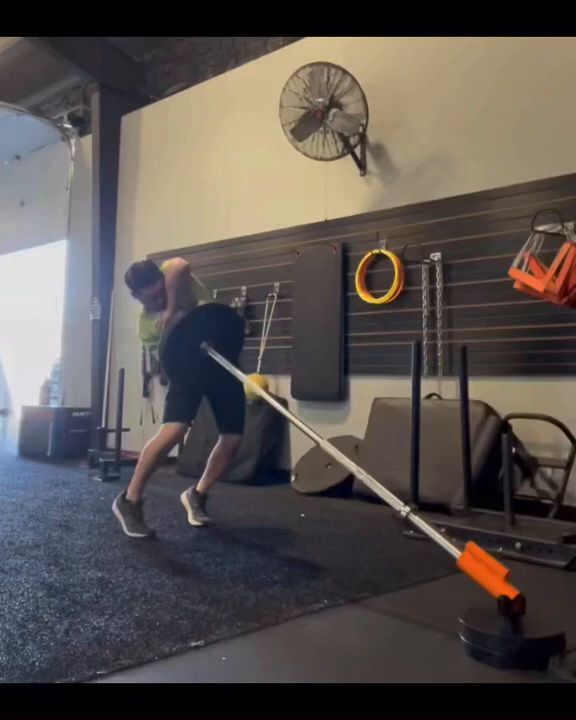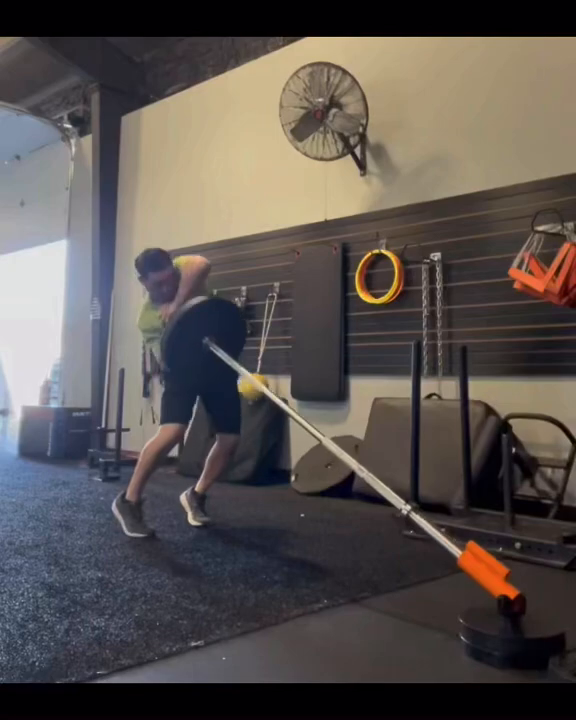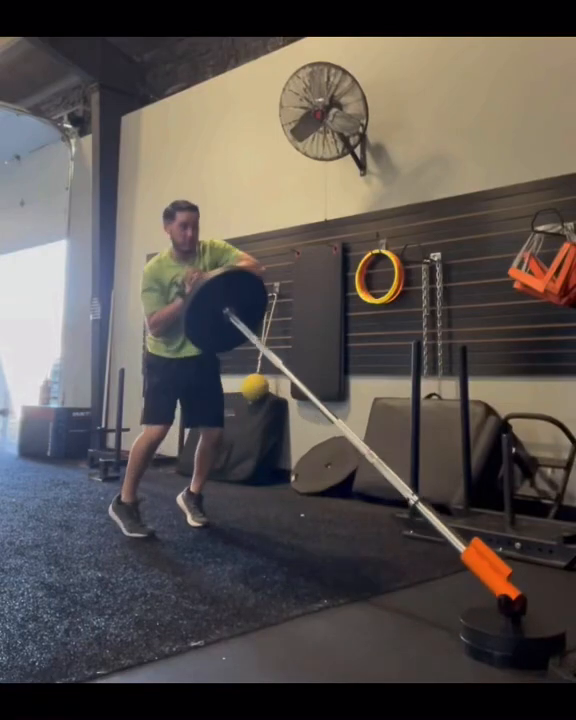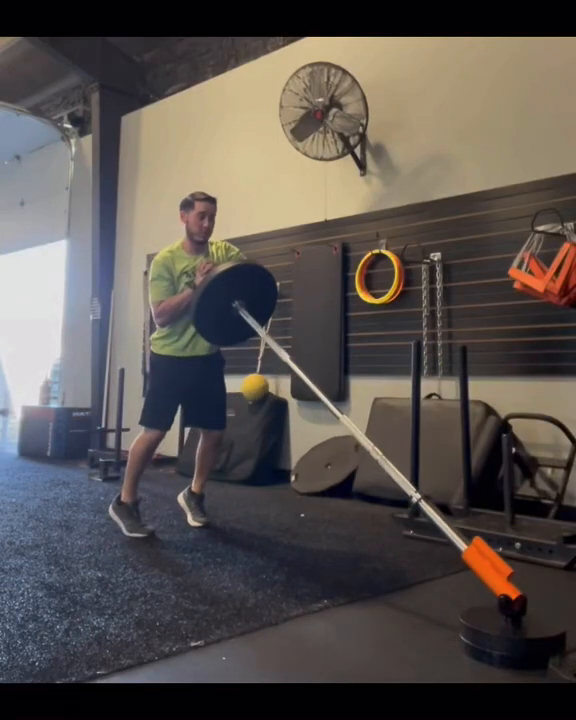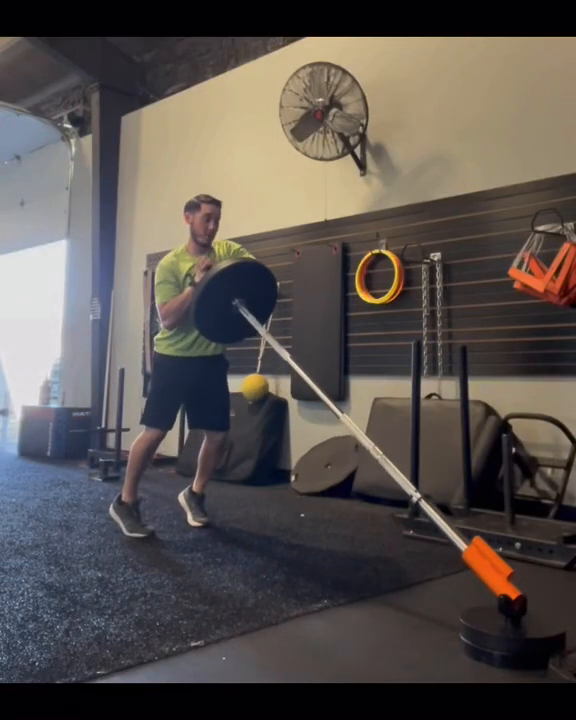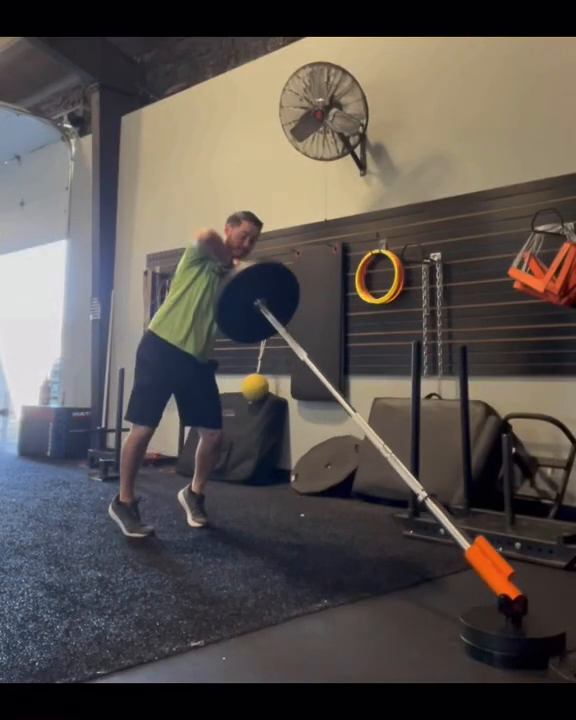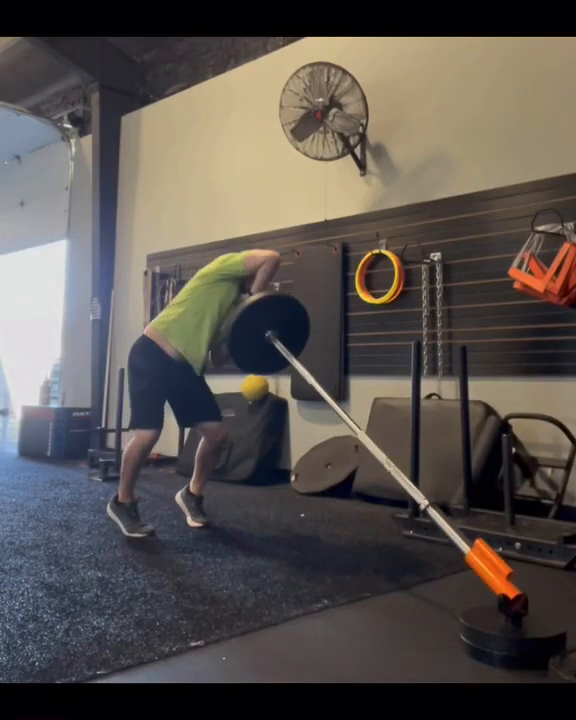
dt=0.4s
person 1, frame 1
left shoulder: (170, 273)
right shoulder: (147, 326)
left elbow: (181, 267)
right elbow: (170, 364)
left wrist: (171, 311)
right hip: (188, 368)
left knee: (233, 438)
right knee: (173, 431)
left ankle: (197, 495)
right ankle: (129, 501)
person 1, frame 2
left shoulder: (184, 270)
right shoulder: (148, 319)
left elbow: (201, 265)
left wrist: (177, 305)
right wrist: (179, 333)
left hip: (218, 364)
right hip: (185, 369)
left knee: (229, 439)
right knee: (172, 432)
left ankle: (196, 495)
right ankle: (128, 502)
person 1, frame 3
left shoulder: (213, 250)
right shoulder: (155, 270)
left elbow: (255, 268)
right elbow: (154, 325)
right wrist: (184, 298)
left hip: (203, 356)
right hip: (165, 358)
left knee: (213, 432)
right knee: (156, 429)
left ankle: (193, 495)
right ankle: (124, 503)
person 1, frame 4
left shoulder: (225, 252)
right shoulder: (165, 260)
right elbow: (160, 315)
right wrist: (195, 287)
left hip: (208, 358)
right hip: (170, 358)
left knee: (214, 432)
right knee: (153, 432)
left ankle: (193, 495)
right ankle: (124, 502)
person 1, frame 5
left shoulder: (230, 251)
right shoulder: (171, 264)
right elbow: (168, 317)
right wrist: (196, 284)
left hip: (211, 359)
right hip: (173, 358)
left knee: (218, 434)
right knee: (155, 431)
left ankle: (194, 495)
right ankle: (125, 502)
person 1, frame 6
right shoulder: (200, 254)
right elbow: (206, 235)
right wrist: (227, 262)
left hip: (196, 359)
right hip: (161, 349)
left knee: (213, 433)
right knee: (143, 428)
left ankle: (194, 494)
right ankle: (124, 502)
person 1, frame 7
left shoulder: (233, 305)
right shoulder: (225, 267)
left elbow: (219, 358)
right elbow: (271, 258)
right wrist: (254, 297)
left hip: (184, 366)
right hip: (152, 355)
left knee: (216, 433)
right knee: (147, 434)
left ankle: (192, 495)
right ankle: (122, 503)
